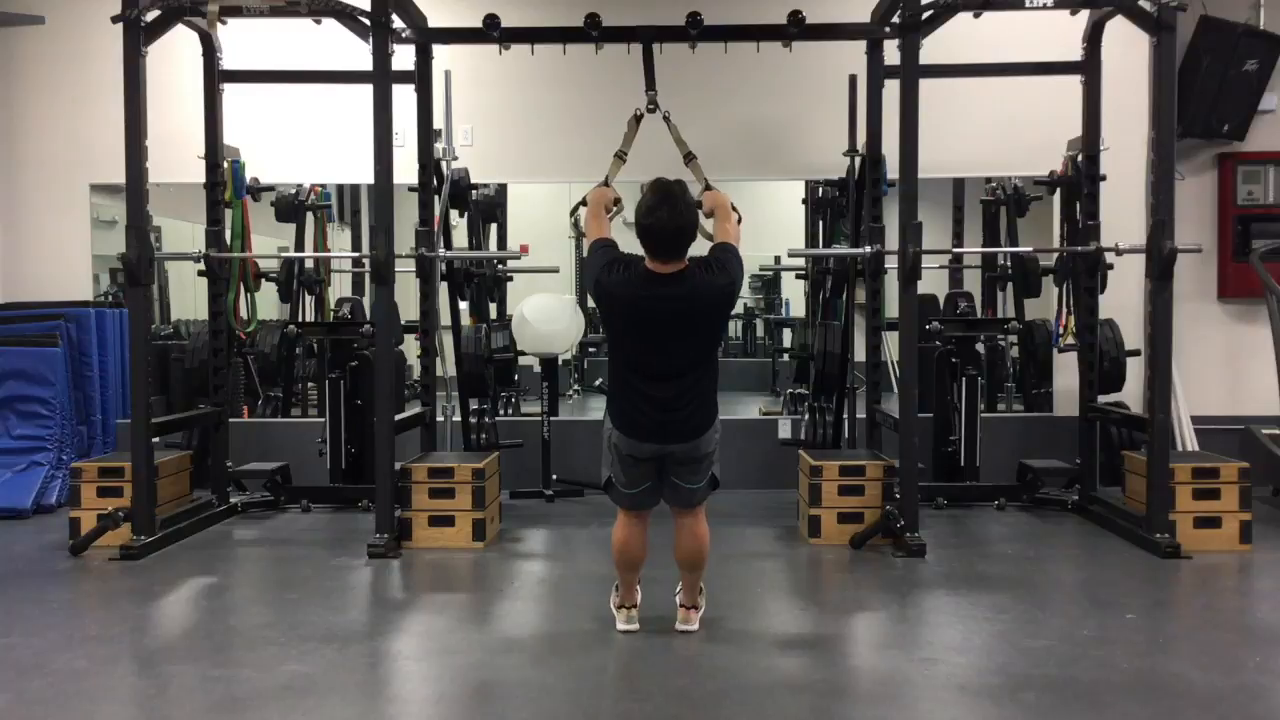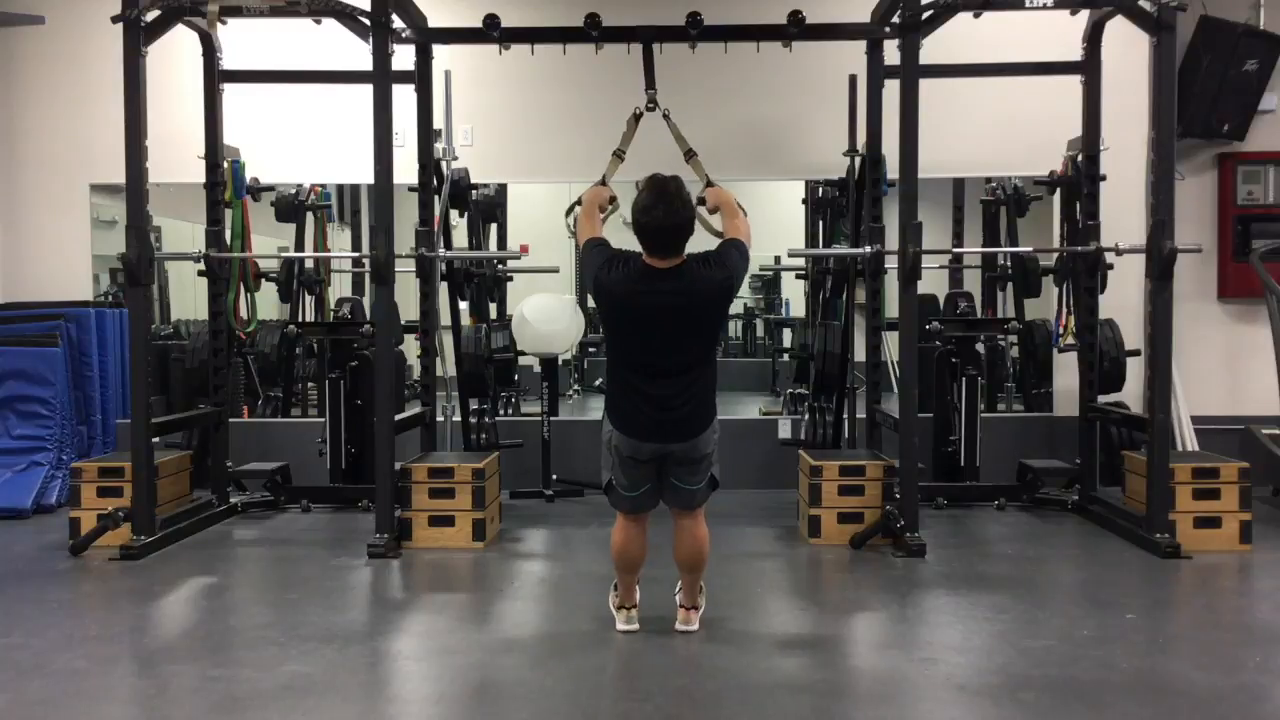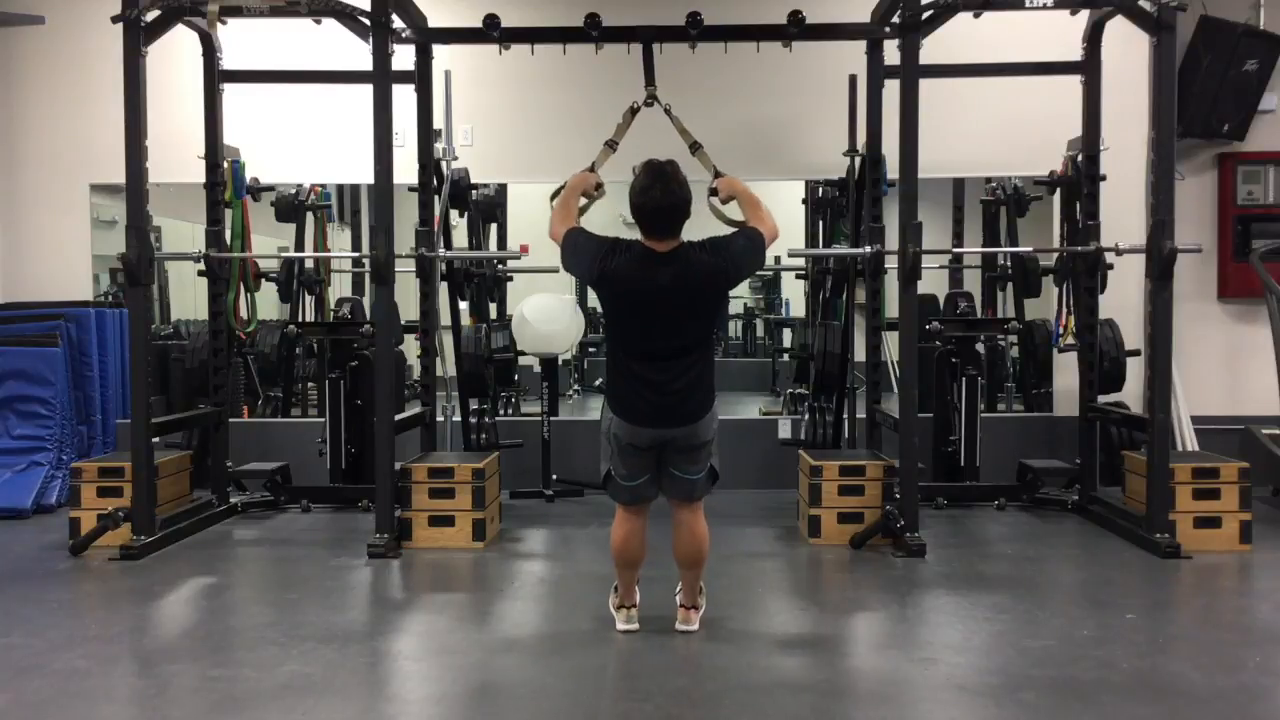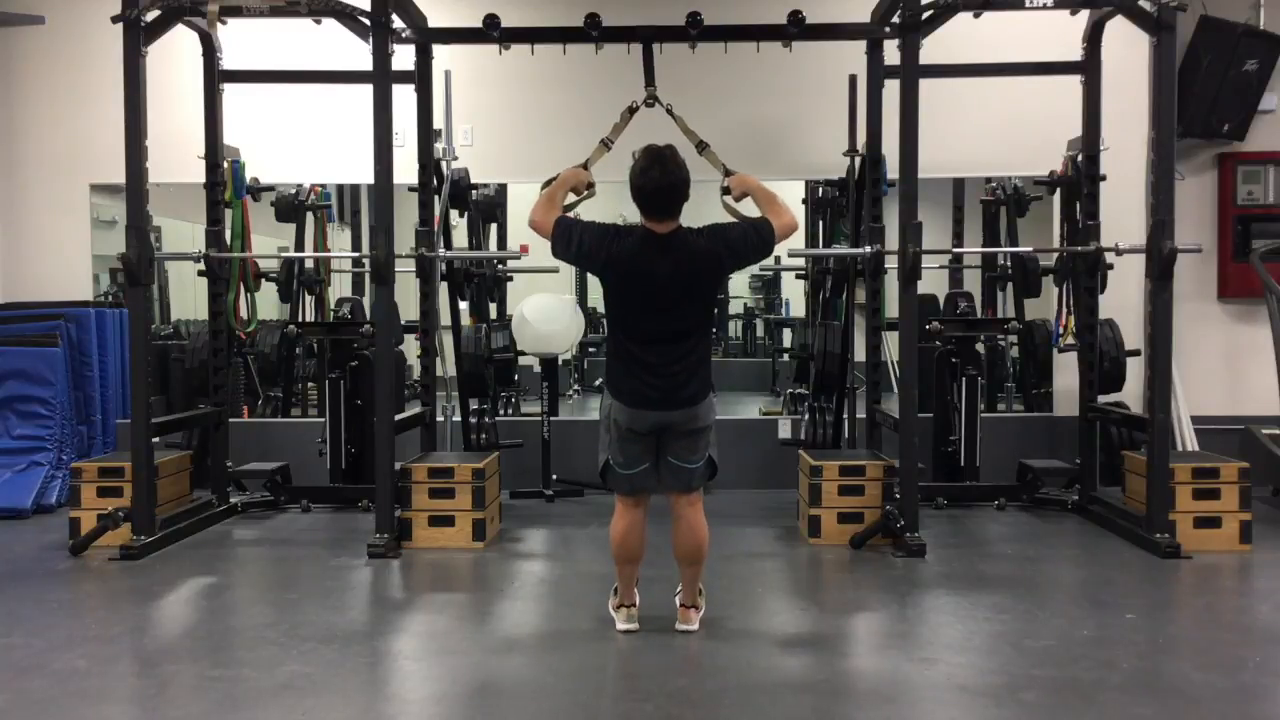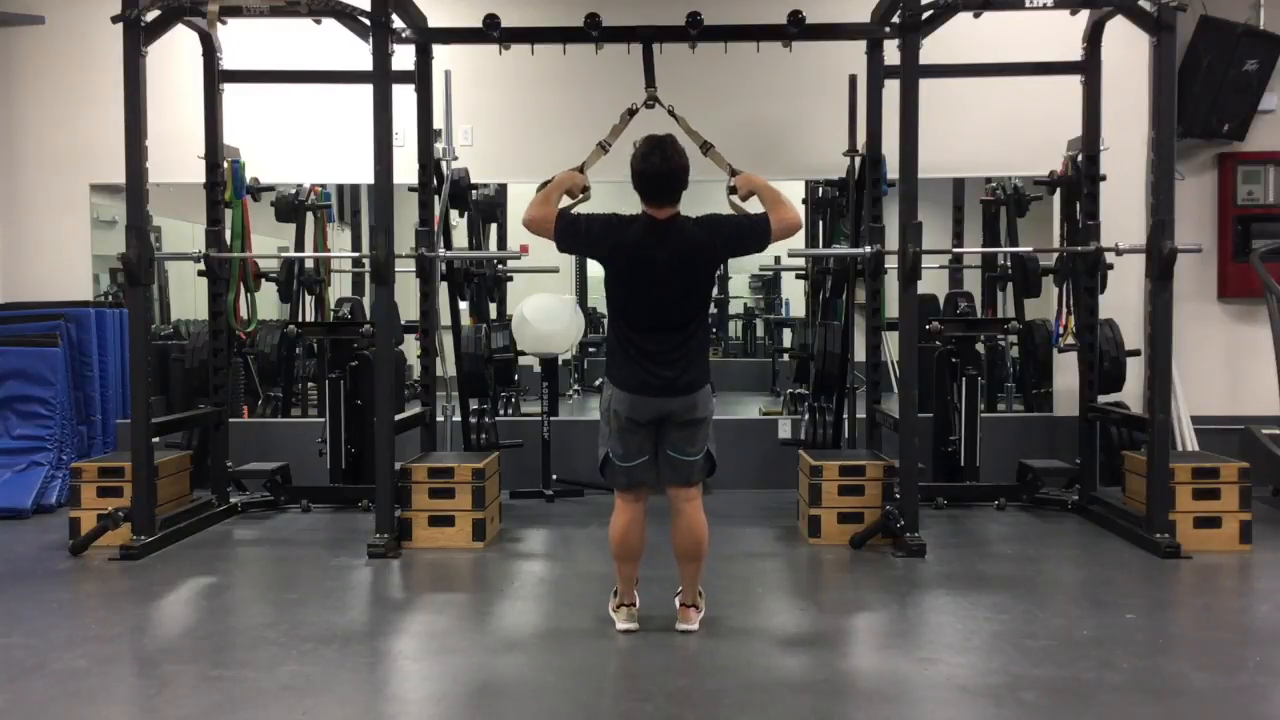
dt=0.2s
person 1, frame 1
left shoulder: (612, 283)
right shoulder: (717, 285)
left elbow: (595, 229)
right elbow: (727, 231)
left wrist: (599, 199)
right wrist: (719, 204)
left hip: (630, 426)
right hip: (695, 427)
left knee: (631, 514)
right knee: (690, 513)
left ankle: (627, 603)
right ankle: (690, 604)
person 1, frame 2
left shoulder: (611, 280)
right shoulder: (716, 281)
left elbow: (588, 231)
right elbow: (738, 234)
left wrist: (593, 198)
right wrist: (724, 201)
left hip: (629, 426)
right hip: (693, 426)
left knee: (630, 517)
right knee: (689, 515)
left ankle: (626, 603)
right ankle: (689, 605)
person 1, frame 3
left shoulder: (609, 265)
right shoulder: (714, 266)
left elbow: (561, 229)
right elbow: (766, 229)
left wrist: (576, 186)
right wrist: (737, 190)
left hip: (628, 415)
right hip: (692, 415)
left knee: (630, 511)
right knee: (688, 510)
left ankle: (625, 603)
right ankle: (689, 604)
person 1, frame 4
left shoulder: (611, 248)
right shoulder: (712, 249)
left elbow: (541, 219)
right elbow: (784, 222)
left wrist: (567, 180)
right wrist: (749, 185)
left hip: (628, 401)
right hip: (690, 401)
left knee: (629, 504)
right knee: (688, 503)
left ankle: (625, 603)
right ankle: (690, 604)
person 1, frame 5
left shoulder: (613, 236)
right shoulder: (709, 236)
left elbow: (534, 216)
right elbow: (789, 219)
left wrist: (563, 182)
right wrist: (756, 184)
left hip: (628, 391)
right hip: (689, 391)
left knee: (629, 499)
right knee: (687, 498)
left ankle: (625, 603)
right ankle: (690, 604)
